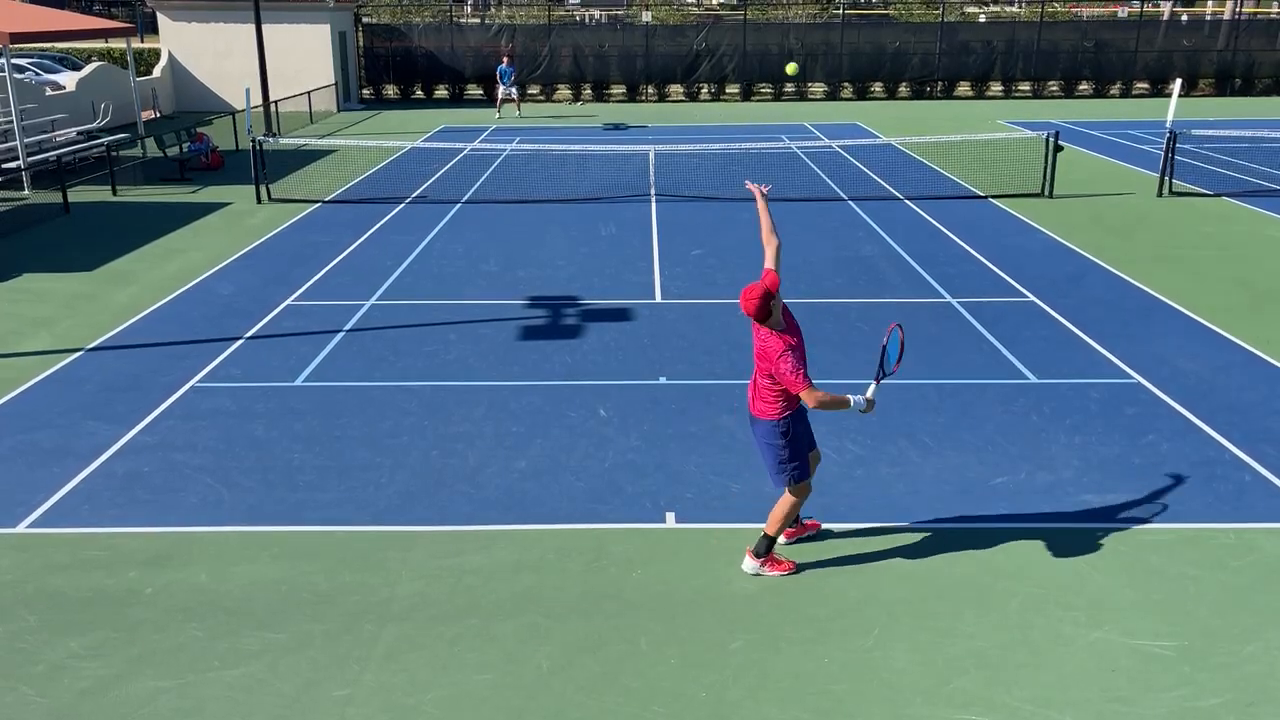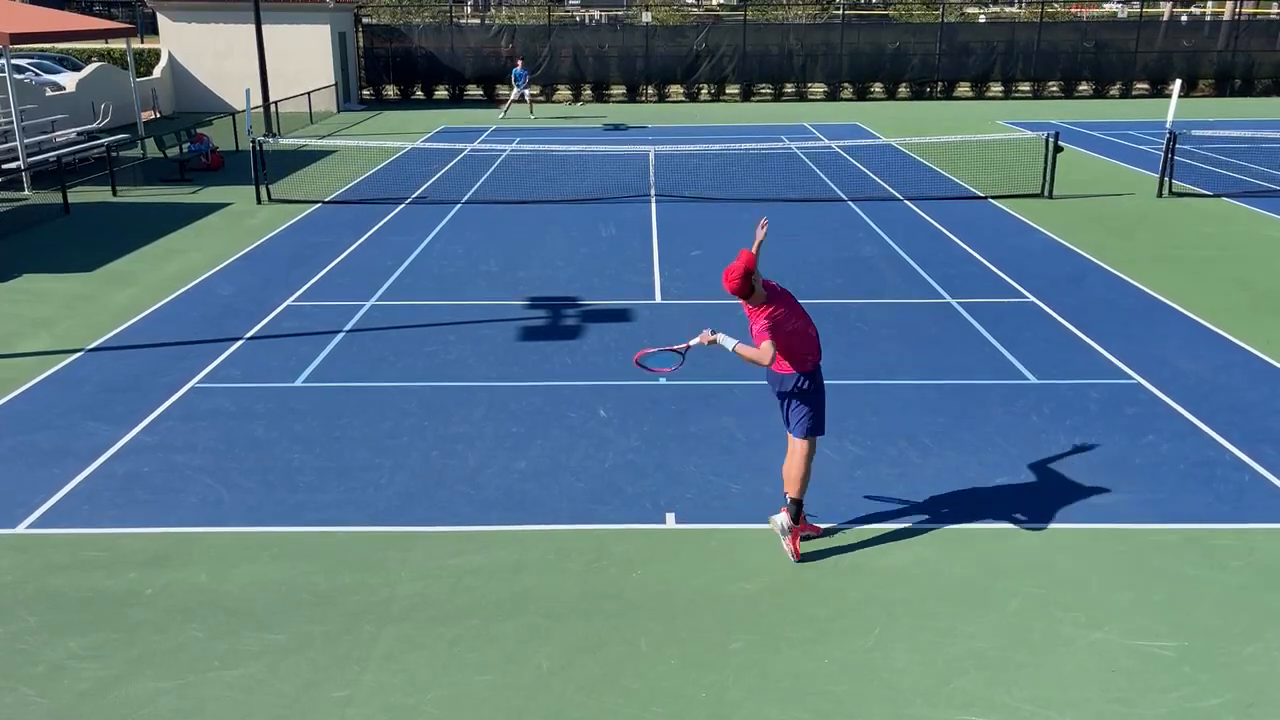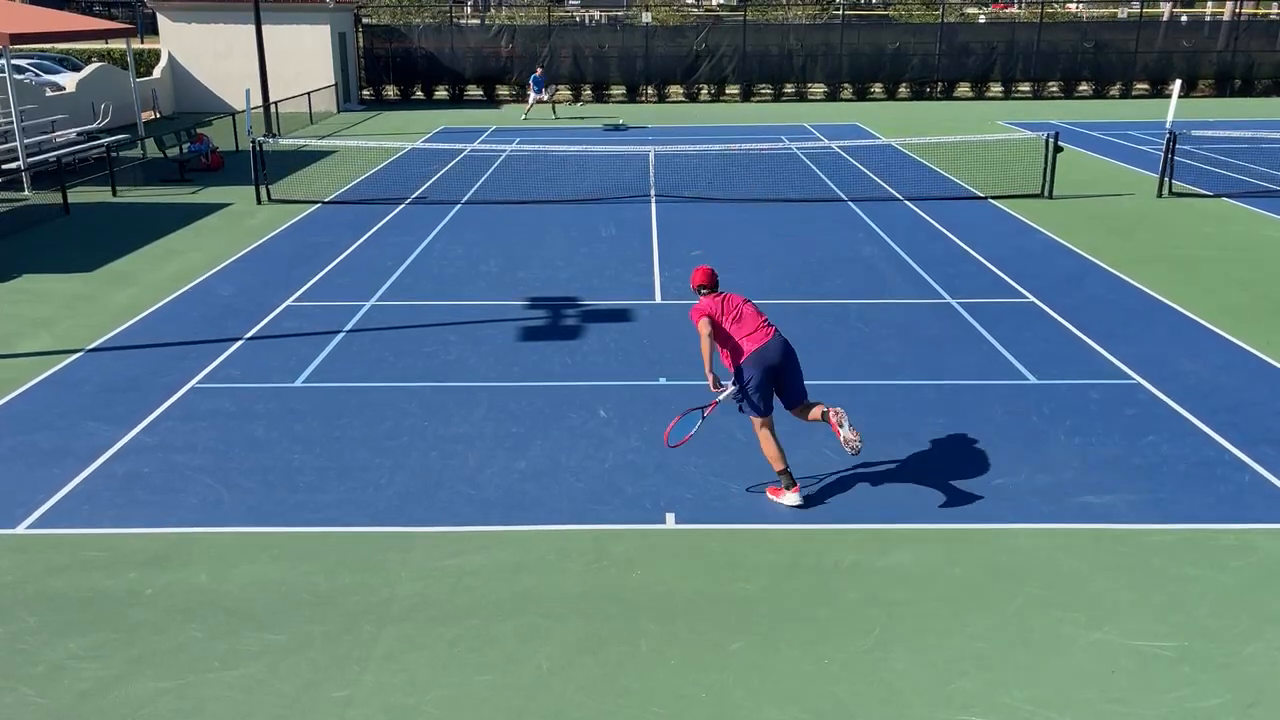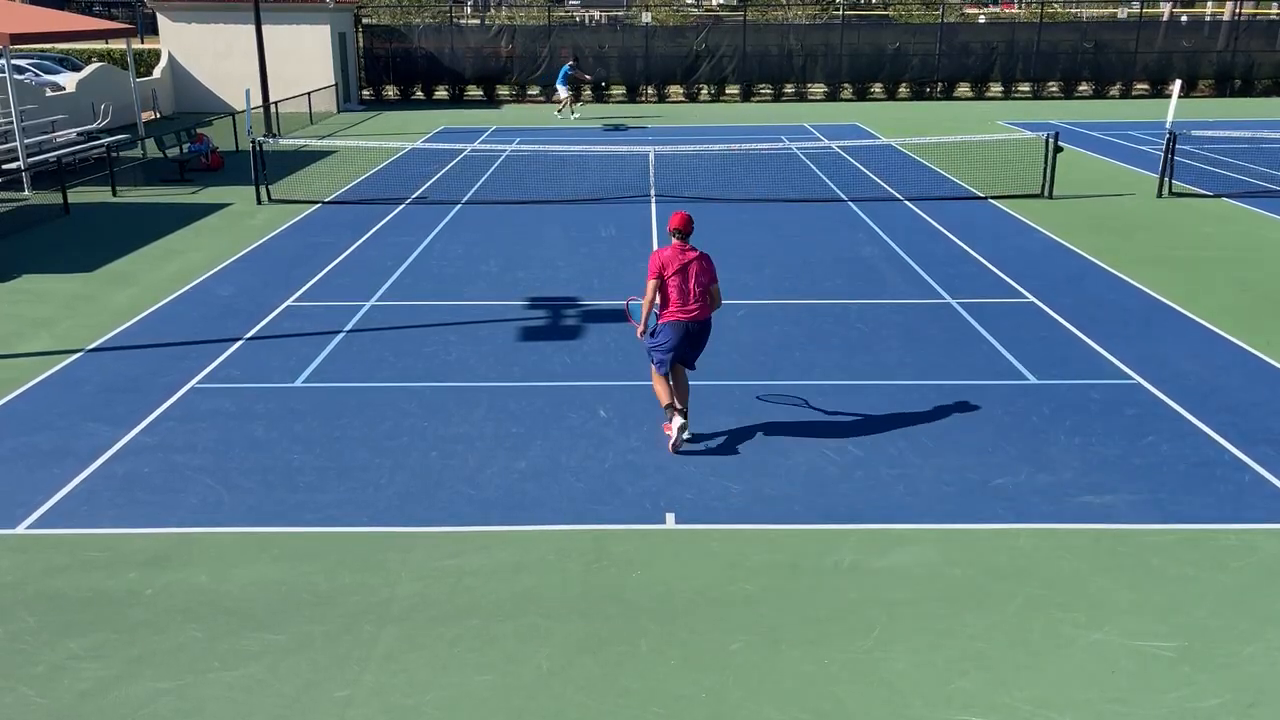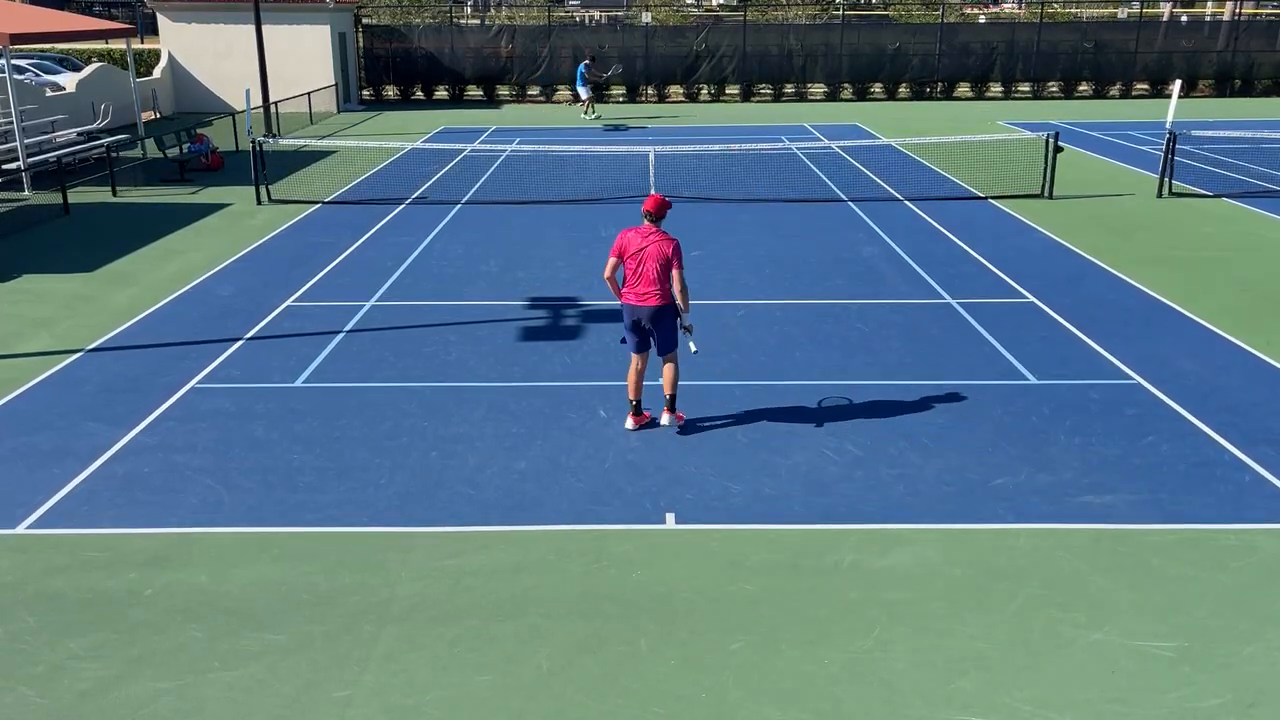
dt=0.5s
person 1, frame 1
left shoulder: (767, 308)
right shoulder: (780, 351)
left elbow: (772, 245)
right elbow: (812, 398)
left wrist: (761, 201)
right wrist: (858, 402)
left hip: (780, 410)
right hip: (775, 420)
left knee: (809, 460)
right knee: (798, 490)
left ankle: (792, 525)
right ankle: (758, 557)
person 1, frame 2
left shoulder: (753, 288)
right shoulder: (764, 319)
left elbow: (744, 265)
right elbow: (768, 357)
left wrist: (757, 243)
right wrist: (725, 340)
left hip: (786, 374)
right hip: (800, 376)
left knee: (798, 444)
right knee: (803, 447)
left ankle: (792, 517)
right ankle: (790, 518)
person 1, frame 3
left shoulder: (700, 309)
right shoulder: (741, 301)
left elbow: (707, 334)
left wrist: (709, 372)
left hip: (751, 365)
right hip: (782, 350)
left knee: (762, 426)
right knee: (801, 410)
left ankle: (789, 488)
right ankle: (832, 415)
person 1, frame 4
left shoulder: (659, 256)
right shoulder: (704, 259)
left elbow: (650, 296)
right elbow: (716, 301)
left wrist: (643, 324)
left hip: (673, 324)
right hip: (702, 325)
left knee: (659, 376)
right knee: (678, 370)
left ankle: (675, 418)
right ankle: (681, 420)
person 1, frame 5
left shoulder: (625, 236)
right shoulder: (670, 244)
left elbow: (608, 275)
right elbow: (679, 286)
left wrist: (621, 298)
right wrist: (685, 316)
left hip: (631, 308)
right hip: (659, 309)
left knee: (638, 361)
right knee: (670, 358)
left ankle: (635, 414)
right ankle: (670, 411)
